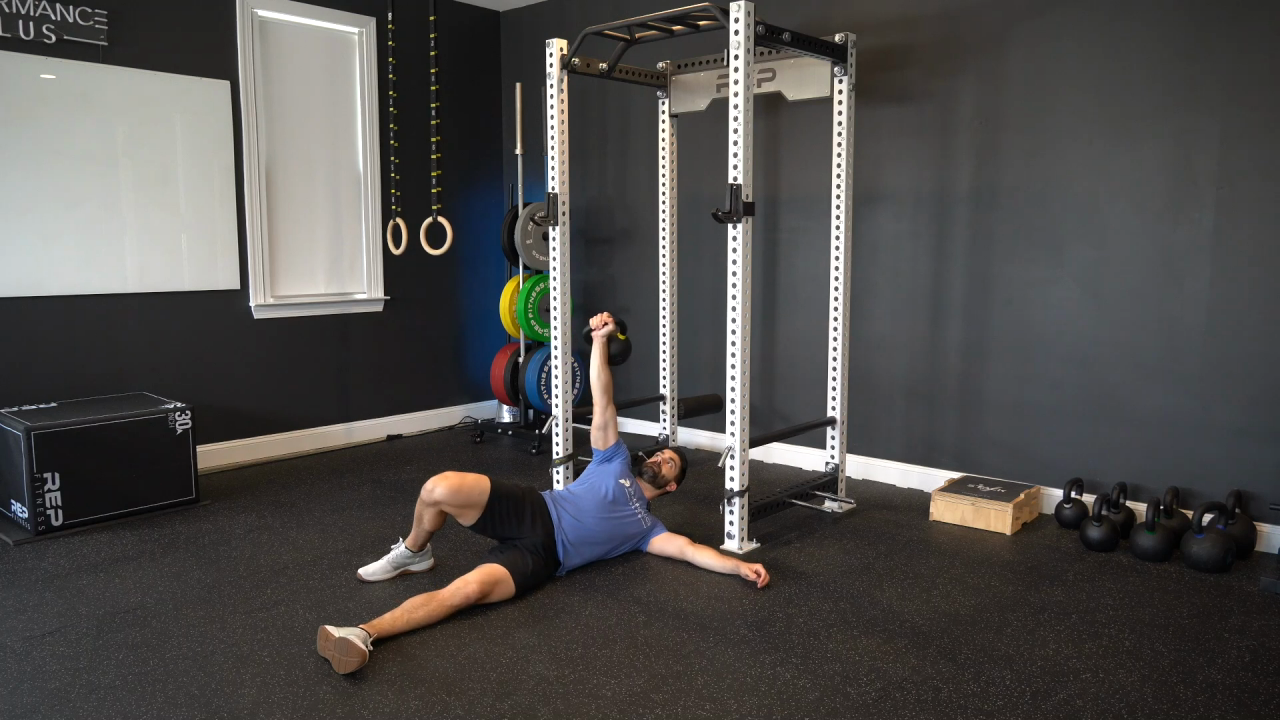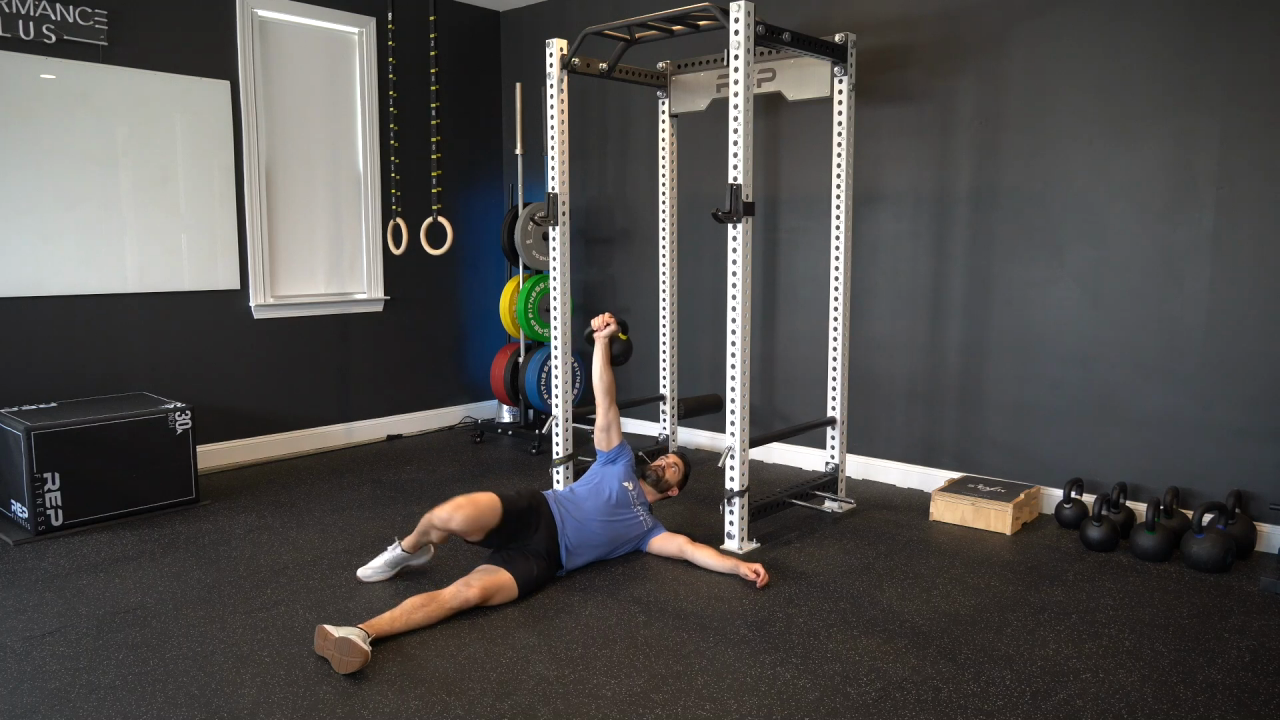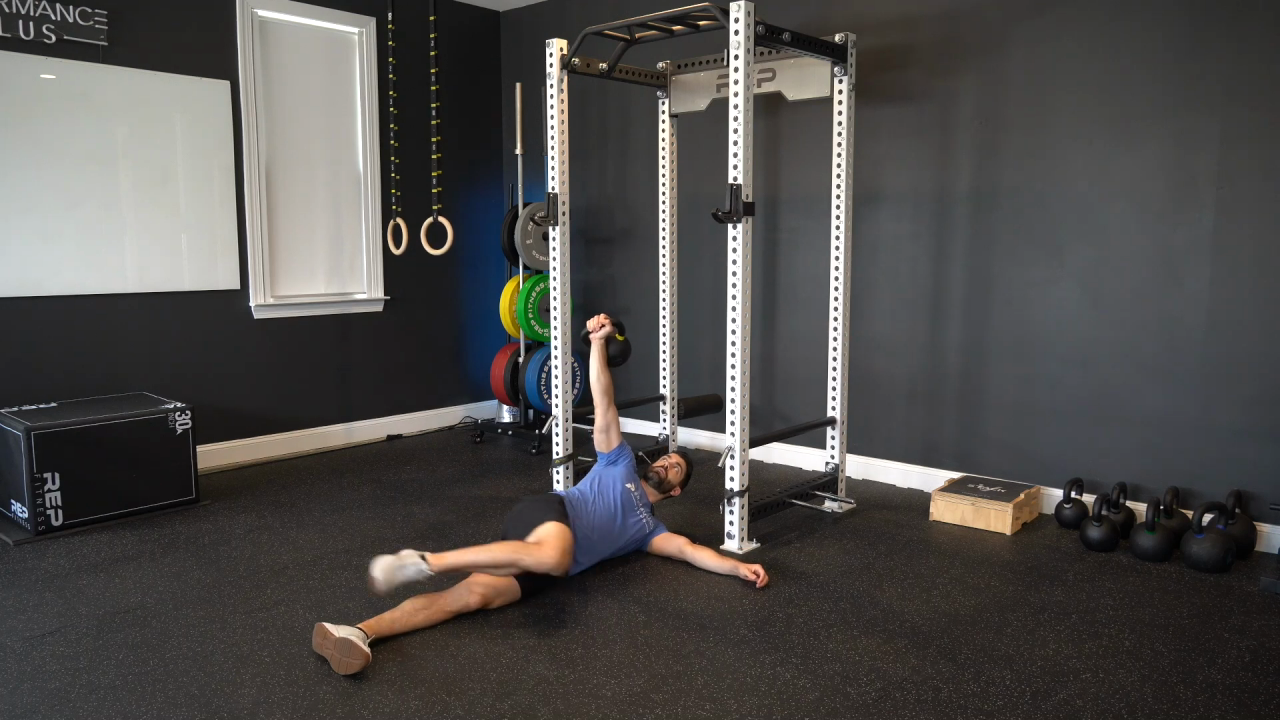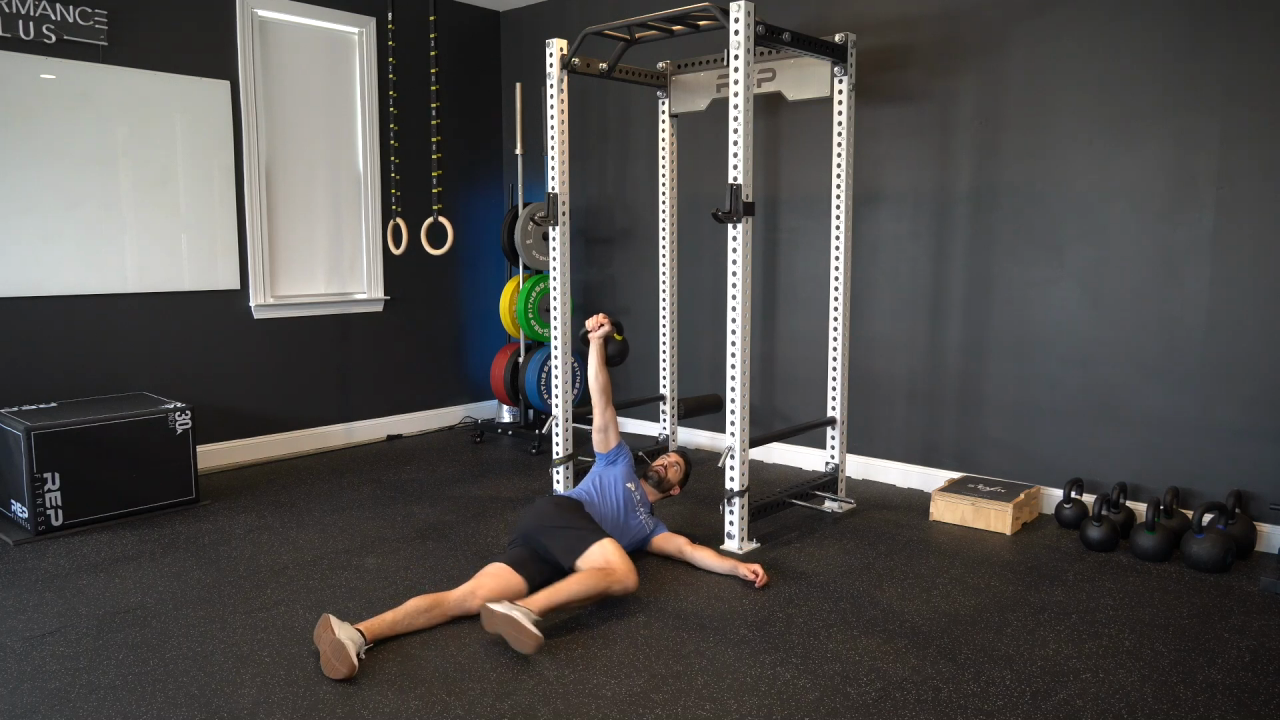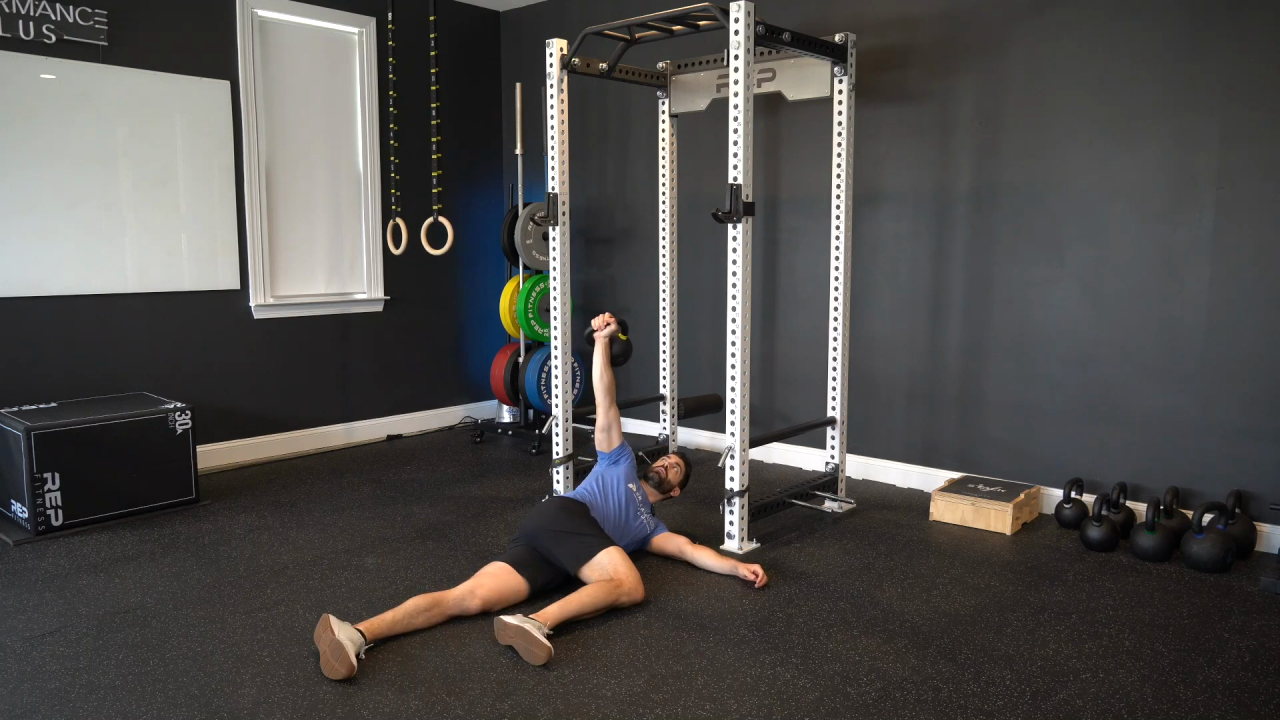
dt=0.3s
person 1, frame 1
left shoulder: (646, 526)
right shoulder: (616, 461)
left elbow: (688, 549)
right elbow: (602, 404)
left wrist: (741, 565)
right wrist: (599, 339)
left hip: (541, 554)
right hip: (529, 511)
left knee: (467, 590)
right knee: (440, 488)
left ankle: (365, 633)
right ankle: (414, 552)
person 1, frame 2
left shoulder: (647, 527)
right shoulder: (620, 463)
left elbow: (690, 549)
right elbow: (606, 405)
left wrist: (740, 565)
right wrist: (603, 341)
left hip: (542, 557)
right hip: (535, 514)
left knee: (471, 593)
right knee: (456, 515)
left ankle: (363, 633)
right ankle: (411, 550)
person 1, frame 3
left shoulder: (649, 527)
right shoulder: (621, 462)
left elbow: (689, 550)
right elbow: (604, 404)
left wrist: (740, 566)
right wrist: (598, 342)
left hip: (544, 559)
right hip: (548, 513)
left knee: (472, 595)
right knee: (550, 557)
left ankle: (362, 633)
right ankle: (422, 562)
person 1, frame 4
left shoulder: (649, 526)
right shoulder: (619, 462)
left elbow: (688, 550)
right elbow: (602, 405)
left wrist: (739, 567)
right wrist: (596, 341)
left hip: (552, 554)
right hip: (556, 516)
left knee: (465, 597)
person 1, frame 5
left shoulder: (650, 526)
right shoulder: (620, 462)
left elbow: (689, 550)
right elbow: (606, 405)
left wrist: (739, 566)
right wrist: (603, 341)
left hip: (556, 561)
right hip: (561, 518)
left knee: (470, 600)
left ankle: (397, 631)
